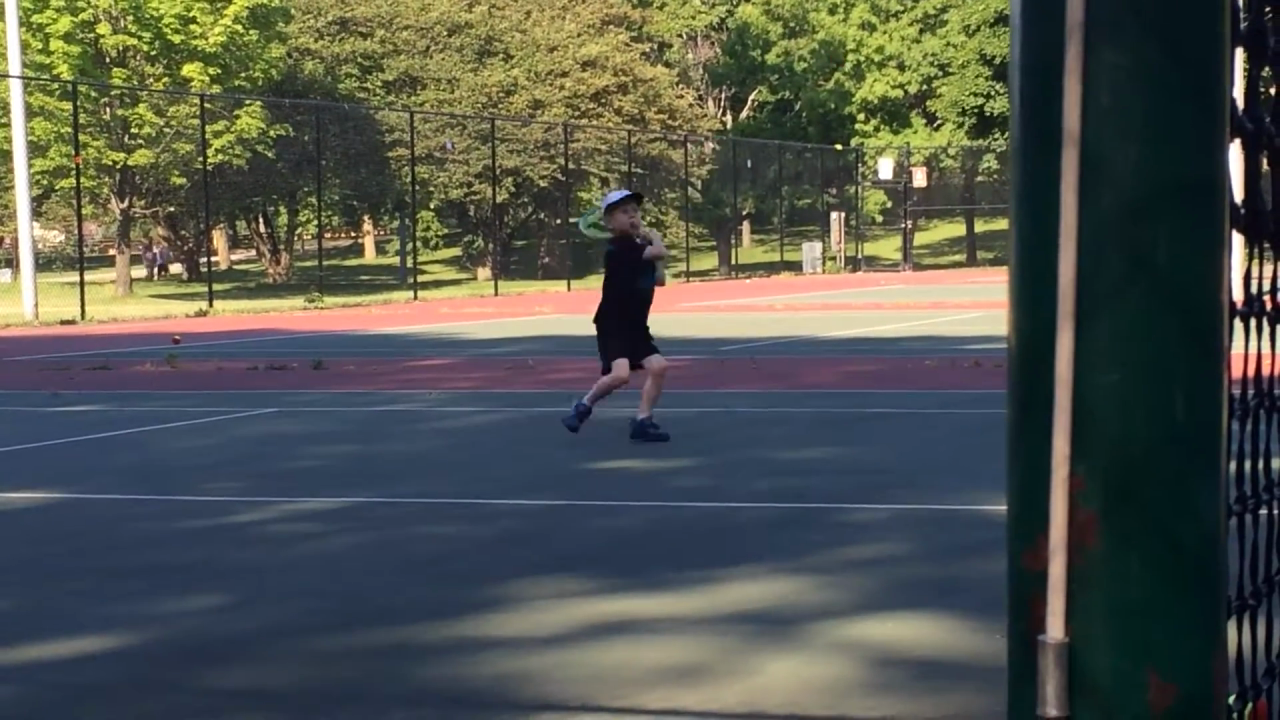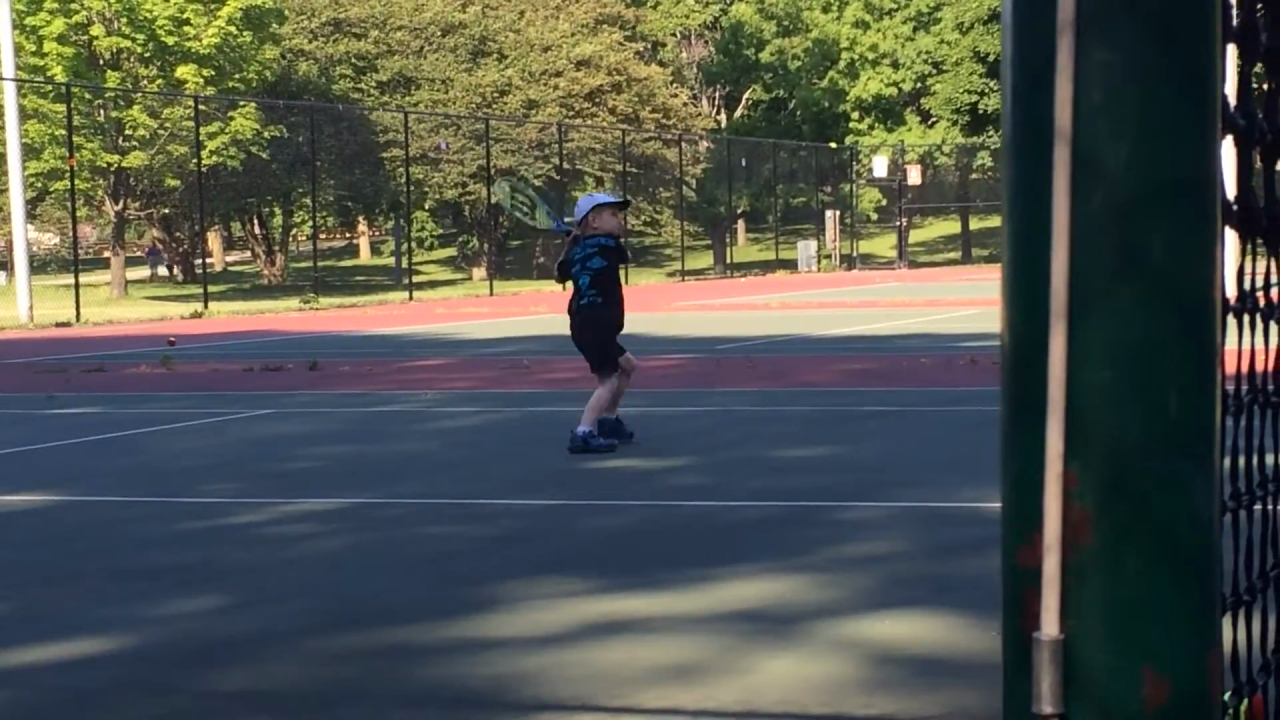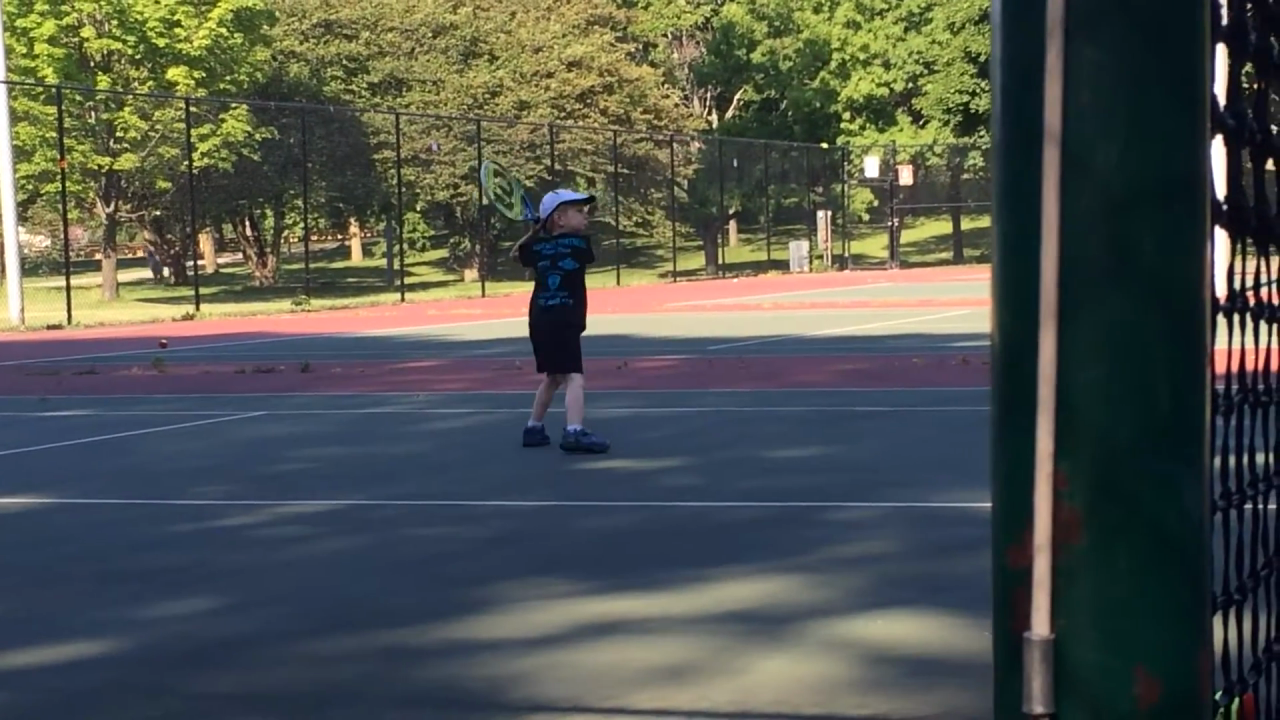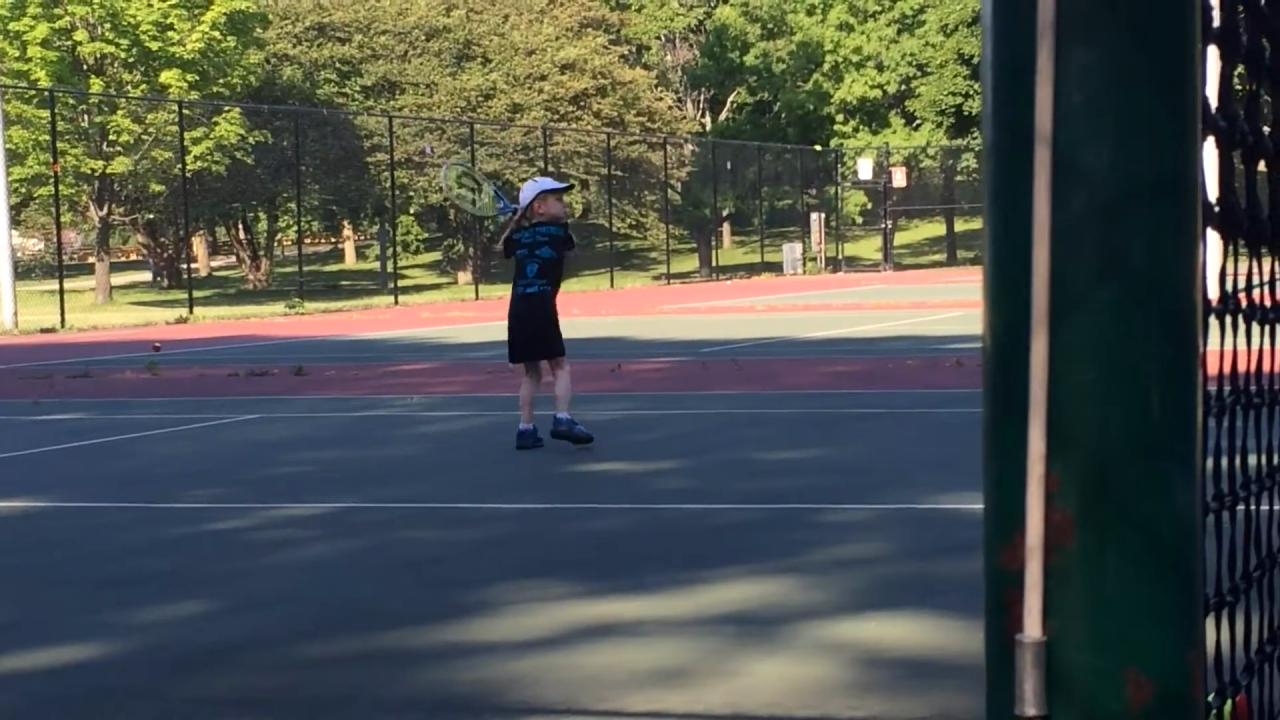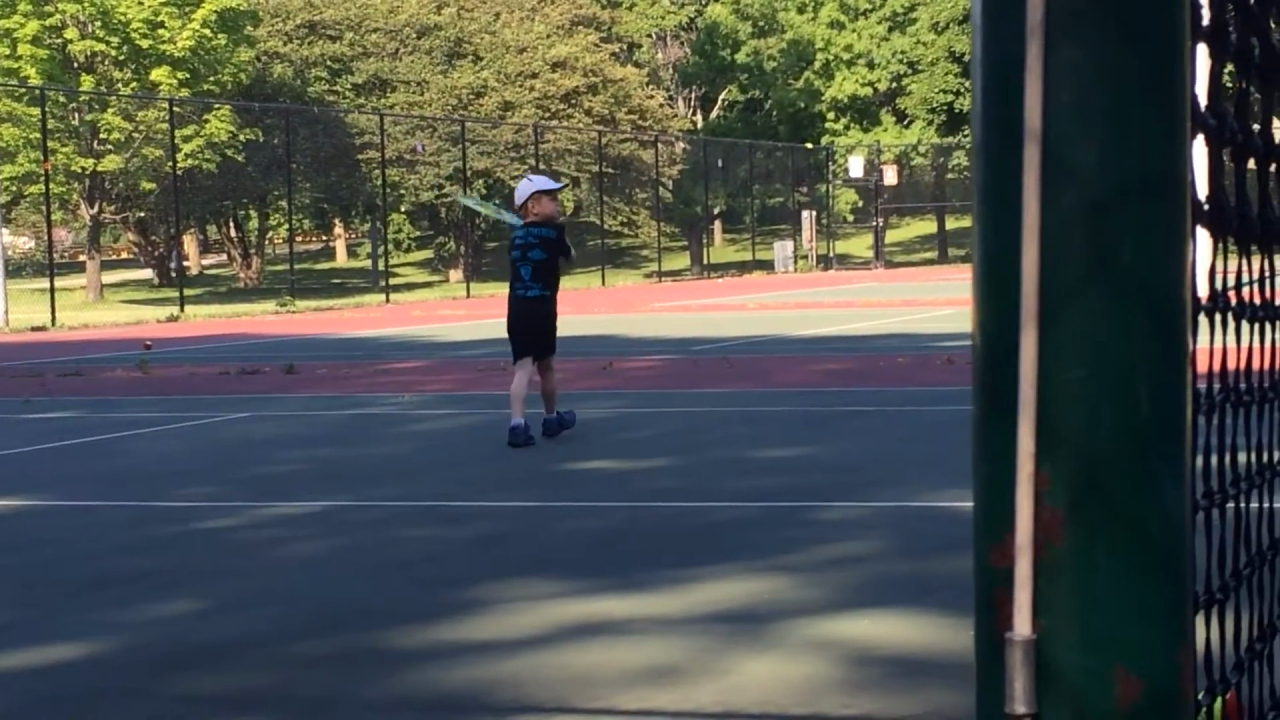
dt=0.3s
person 1, frame 1
left shoulder: (640, 247)
right shoulder: (619, 246)
left elbow: (659, 280)
right elbow: (660, 253)
left wrist: (648, 239)
right wrist: (651, 236)
left hip: (636, 327)
right hip: (612, 326)
left knee: (659, 367)
right knee: (621, 375)
left ankle: (642, 421)
right ankle: (584, 406)
person 1, frame 2
left shoulder: (574, 252)
right shoulder: (610, 244)
left elbow: (560, 275)
right elbow: (624, 256)
left hip: (583, 323)
right hip: (598, 324)
left knee: (628, 366)
right knee: (609, 380)
left ankle: (608, 419)
right ankle: (583, 434)
person 1, frame 3
left shoulder: (538, 247)
right shoulder: (580, 243)
left elbow: (517, 253)
left wrist: (536, 232)
left hip: (539, 322)
right hip: (562, 324)
left knee: (554, 377)
right knee: (575, 380)
left ankle: (534, 428)
right ankle: (574, 432)
person 1, frame 4
left shoulder: (519, 235)
right shoulder: (558, 231)
left elbow: (505, 249)
right elbow: (570, 242)
left wrist: (514, 225)
left hip: (518, 310)
right hip: (542, 310)
left knee: (531, 373)
right knee: (560, 367)
left ankle: (526, 429)
right ankle: (562, 420)
person 1, frame 5
left shoulder: (516, 236)
right shoulder: (553, 232)
right elbow: (570, 256)
left hip: (517, 310)
right hip: (542, 310)
left knee: (523, 370)
right knee: (545, 367)
left ankle: (518, 425)
right ankle: (551, 419)
